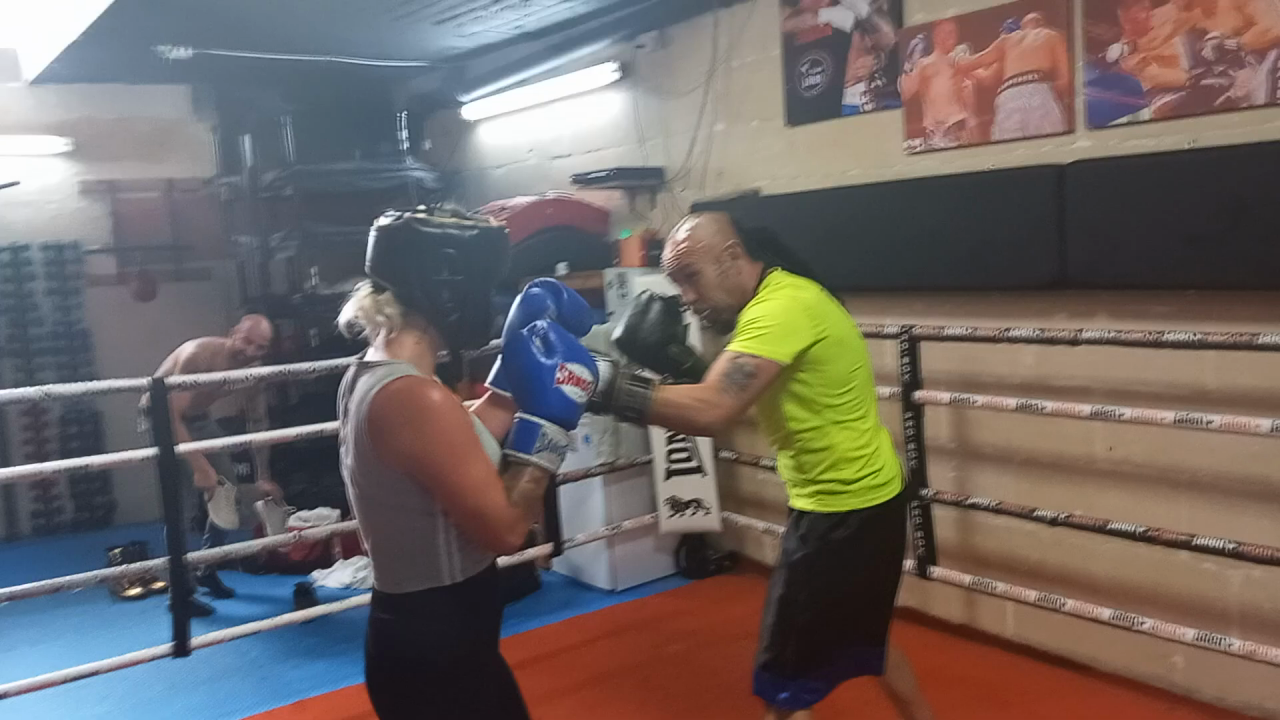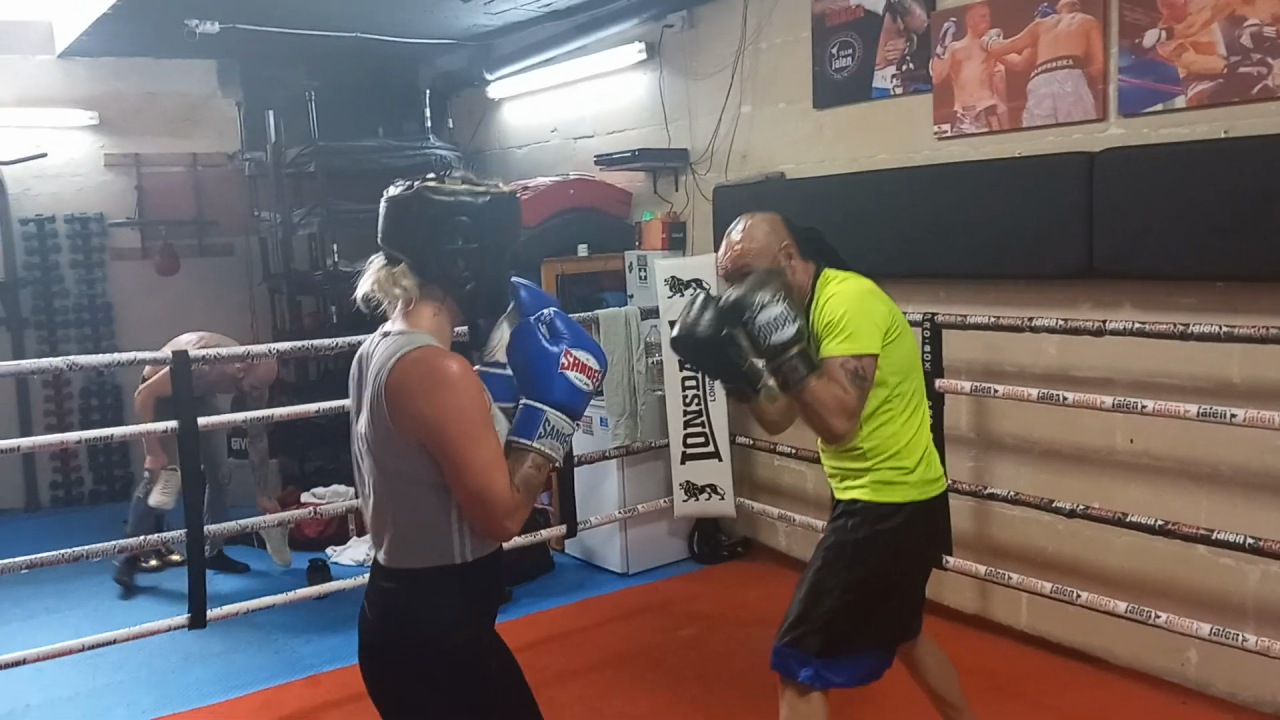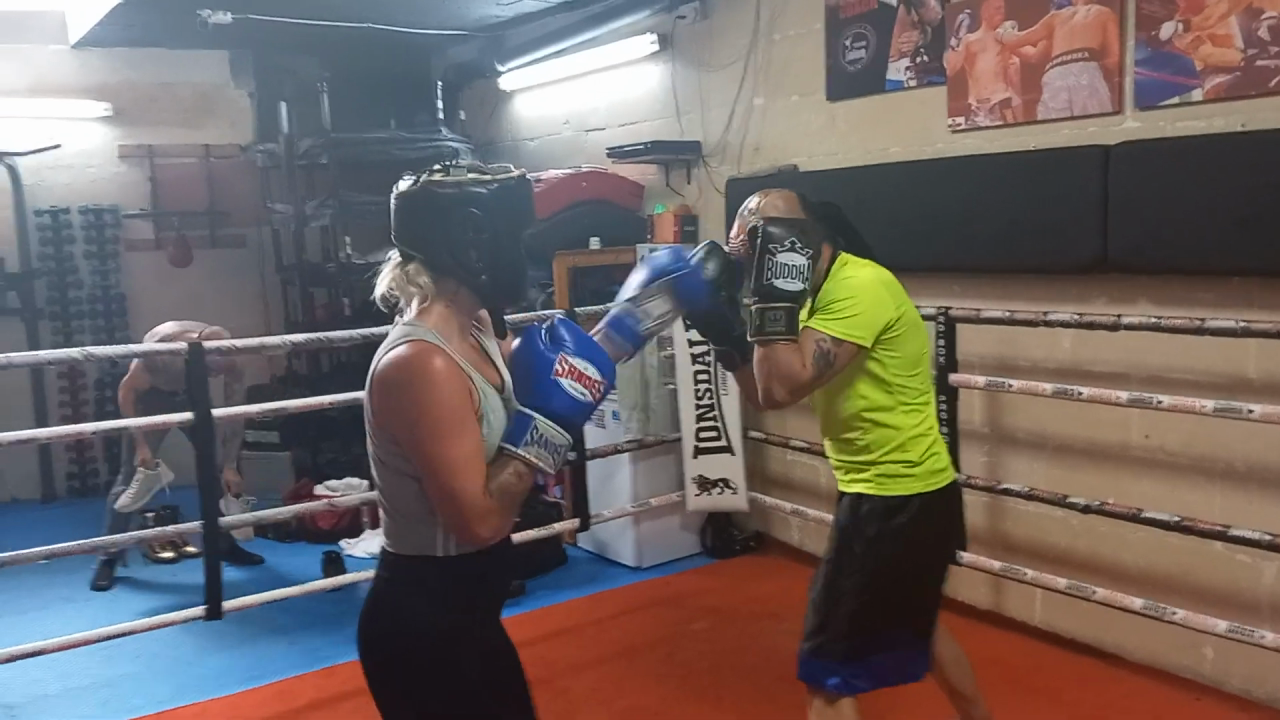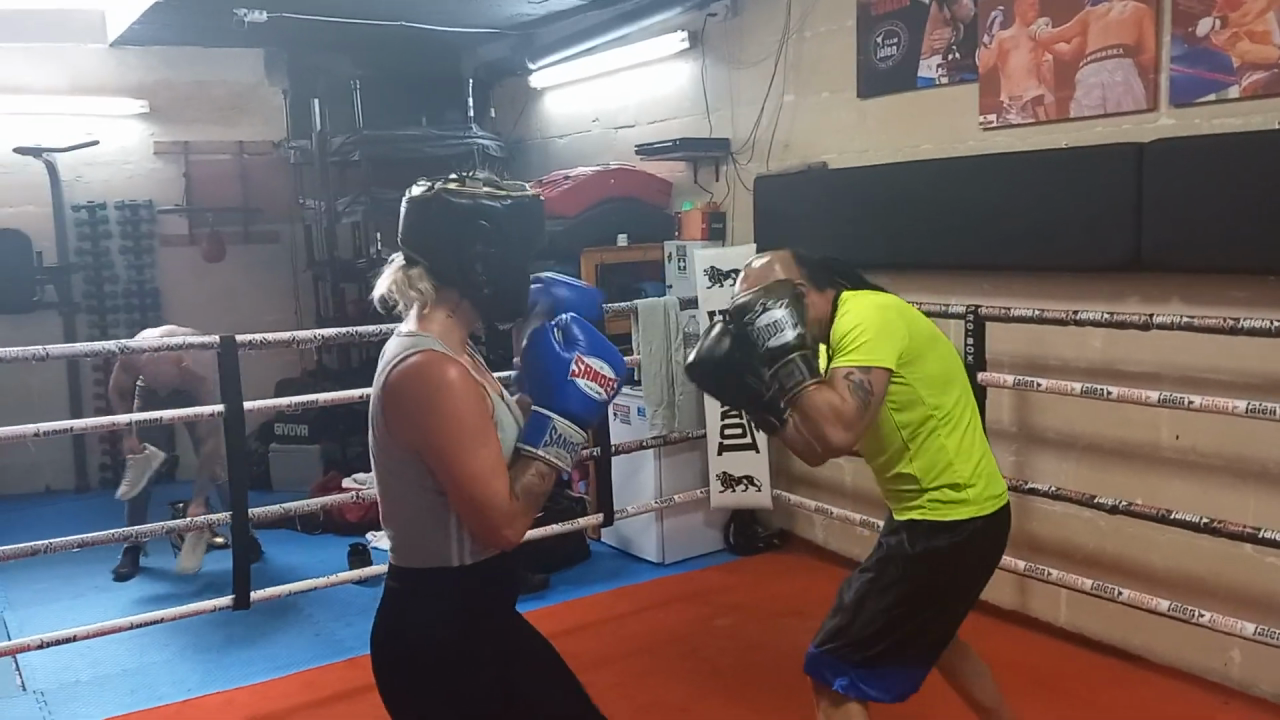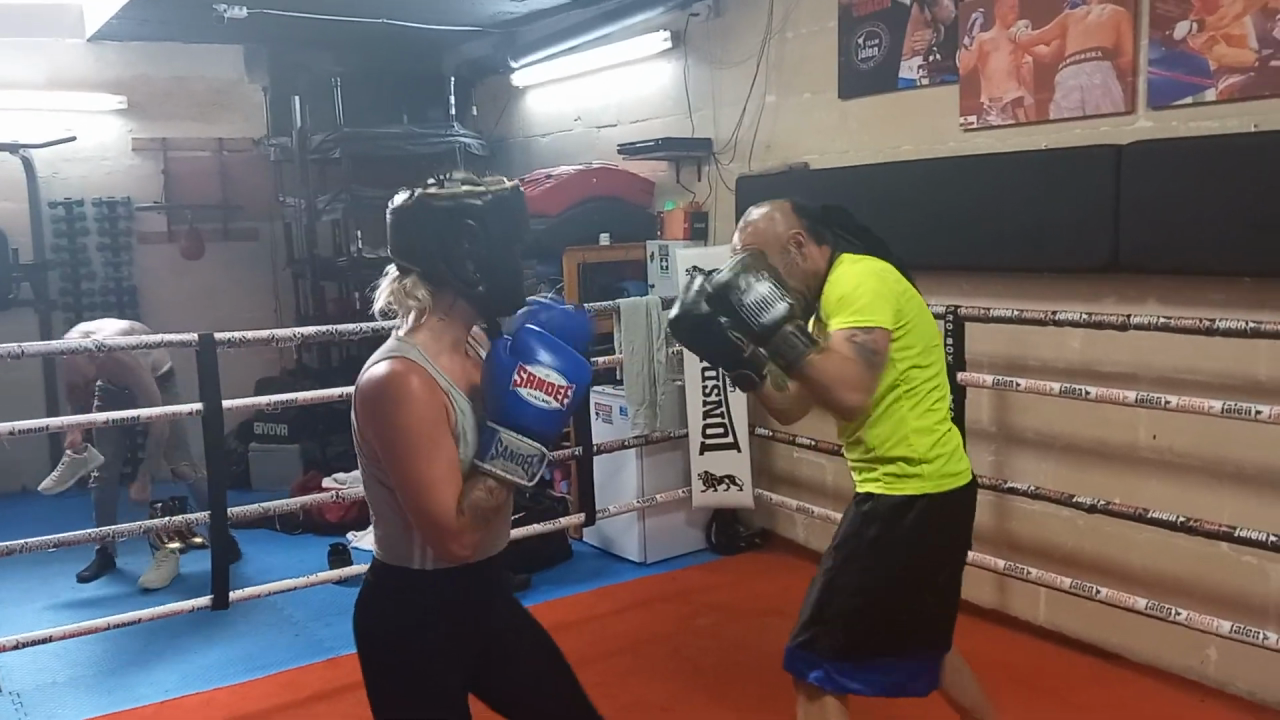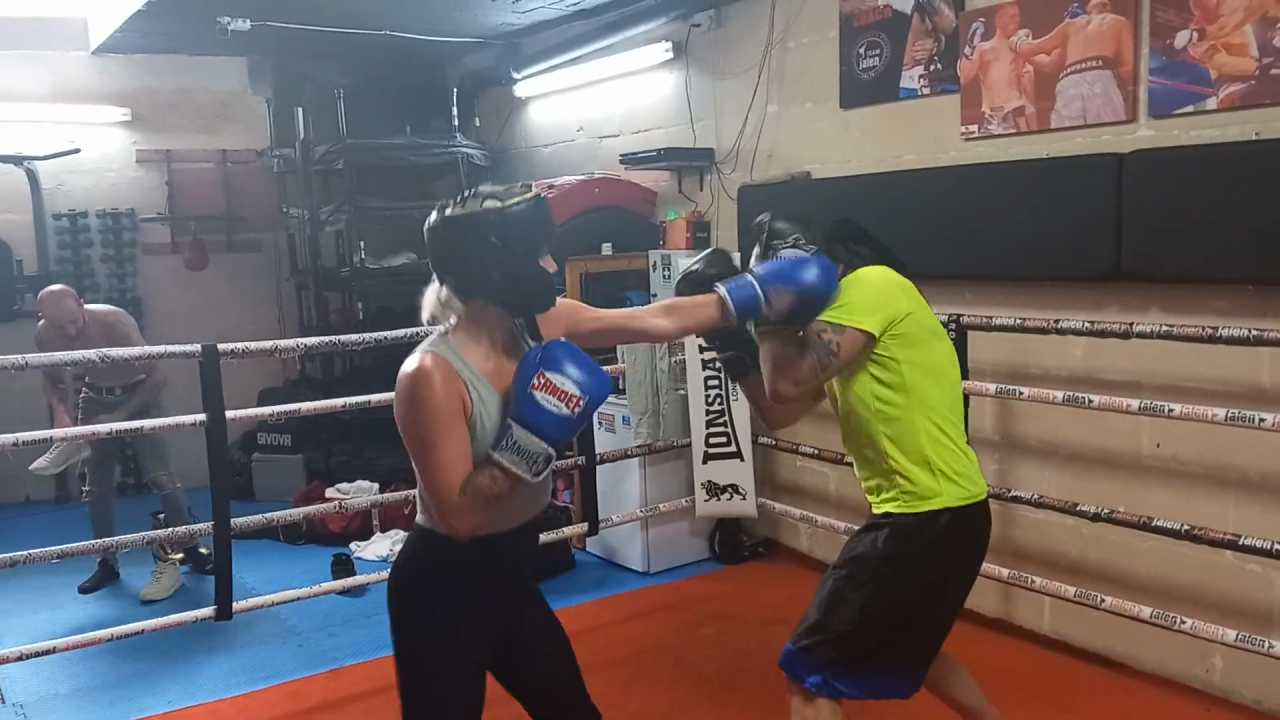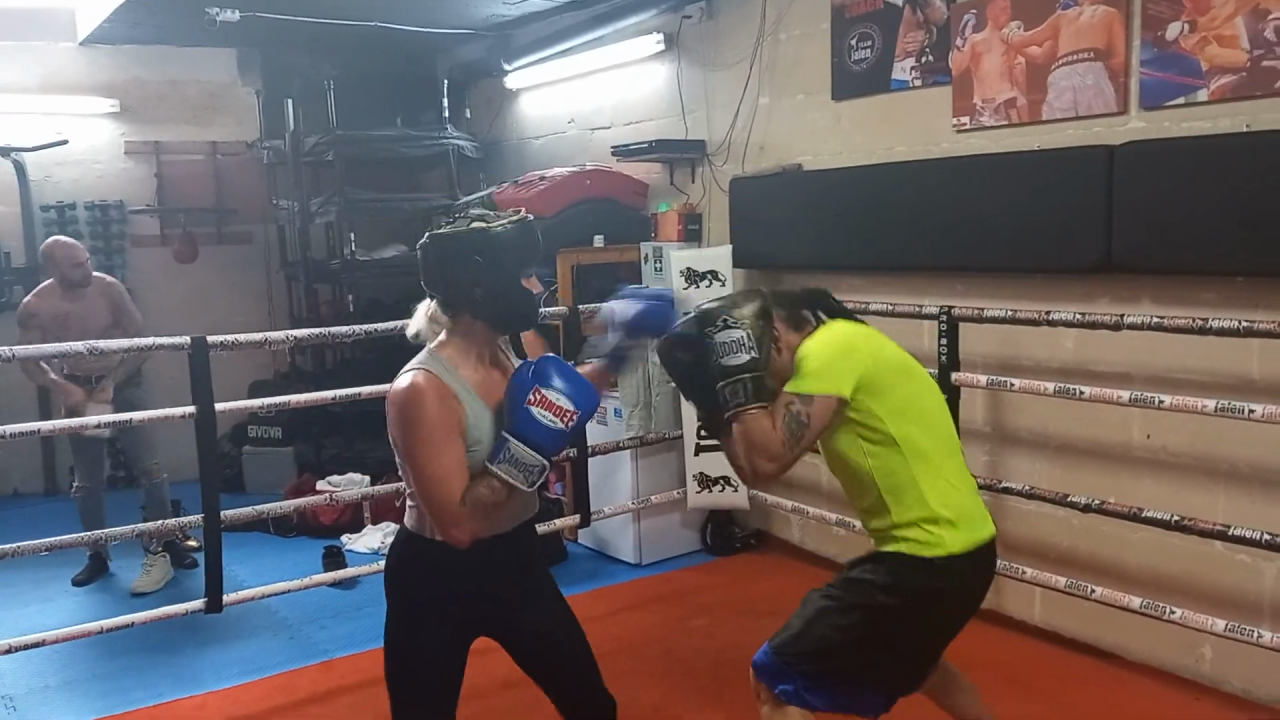
dt=0.3s
person 1, frame 1
left shoulder: (368, 376)
right shoulder: (416, 397)
right elbow: (505, 530)
left wrist: (519, 374)
right wrist: (549, 419)
left hip: (412, 632)
right hip: (437, 651)
person 1, frame 2
left shoulder: (382, 349)
right shoulder: (435, 369)
right elbow: (503, 514)
left wrist: (500, 372)
right wrist: (552, 405)
left hip: (410, 609)
right hip: (435, 626)
person 1, frame 3
left shoulder: (469, 327)
right shoulder: (418, 364)
left elbow: (530, 377)
right elbow: (480, 520)
left wrist: (631, 322)
right wrist: (548, 416)
right hip: (421, 619)
person 1, frame 4
left shoulder: (444, 348)
right shoulder: (431, 373)
left elbow: (495, 443)
right elbow: (503, 523)
left wrist: (544, 373)
right wrist: (563, 414)
left hip: (482, 614)
right hip: (435, 631)
person 1, frame 5
left shoulder: (475, 339)
right shoulder: (399, 381)
right elbow: (457, 537)
left wrist: (548, 364)
right wrist: (520, 431)
left hip: (483, 595)
right hip: (414, 616)
person 1, frame 6
left shoulder: (535, 327)
right shoulder: (431, 374)
left elbow: (655, 321)
right elbow: (456, 517)
left wrist: (757, 295)
right wrist: (531, 434)
left hip: (507, 573)
right hip: (442, 586)
person 1, frame 7
left shoulder: (502, 346)
right shoulder: (420, 391)
left elbow: (574, 391)
right elbow: (458, 525)
left wrist: (621, 349)
right wrist: (530, 445)
left hip: (510, 562)
right hip: (430, 577)
person 2, frame 1
left shoulder: (783, 308)
right shoulder: (771, 301)
left elbow: (708, 411)
right elbow: (724, 405)
left wrist: (609, 386)
right wrist: (663, 352)
left hip: (845, 513)
right hip: (862, 505)
right knee: (858, 634)
person 2, frame 2
left shoulder: (849, 300)
right shoulder: (808, 309)
left elbow: (837, 421)
right elbow: (778, 417)
left wrist: (781, 344)
right wrist: (730, 367)
left hip: (888, 506)
right hip: (902, 500)
left knee: (800, 665)
right knee: (897, 629)
person 2, frame 3
left shoulder: (860, 285)
right shoulder: (828, 290)
left elbow: (783, 386)
right elbow: (765, 394)
left wrist: (779, 289)
right wrist: (725, 329)
left hip: (896, 500)
right hip: (912, 494)
left knee: (828, 670)
right knee: (911, 623)
person 2, frame 4
left shoulder: (868, 317)
right shoulder: (844, 331)
left elbow: (839, 432)
right elbow: (815, 448)
left wrist: (783, 348)
right wrist: (751, 391)
left hip: (948, 520)
right hip: (964, 513)
left knee: (835, 672)
right knee: (929, 632)
person 2, frame 5
left shoulder: (860, 278)
right shoulder: (831, 296)
left elbow: (851, 395)
right elbow: (788, 403)
left wrist: (776, 320)
right wrist: (733, 353)
left hip: (907, 503)
right hip: (937, 498)
left knee: (814, 668)
right knee: (919, 645)
person 2, frame 6
left shoulder: (869, 285)
right shoulder: (848, 304)
left elbow: (790, 384)
right elbow: (778, 411)
right wrist: (730, 337)
left hip: (924, 519)
right hip: (949, 515)
left knee: (809, 672)
right knee: (912, 649)
person 2, frame 7
left shoulder: (831, 345)
left elbow: (765, 461)
right elbow: (757, 462)
left wrist: (733, 368)
right wrist: (705, 395)
left hip: (927, 559)
right hip: (962, 551)
left knee: (776, 681)
right knee: (906, 655)
person 3, frame 1
right shoulder: (200, 357)
left elbow: (257, 422)
right elbow: (169, 415)
left wrist: (263, 476)
right wrist: (198, 466)
left hip: (199, 419)
left knee: (224, 491)
right knee: (184, 507)
left ankle: (205, 572)
person 3, frame 2
left shoulder: (254, 385)
right shoulder: (200, 362)
left elbow: (257, 438)
right elbow: (144, 395)
left wrist: (265, 495)
right wrist: (153, 451)
left hip: (200, 397)
right hip: (159, 396)
left knee: (220, 474)
right knee: (158, 472)
left ankle: (213, 552)
right ankle: (131, 557)
person 3, frame 3
left shoulder: (230, 363)
right elbow: (126, 392)
left wrist: (230, 466)
right wrist: (140, 444)
left hip: (191, 395)
right hip: (150, 395)
left knee: (218, 467)
right knee: (133, 474)
left ankle: (226, 544)
right ankle: (109, 558)
person 3, frame 4
left shoulder: (201, 373)
right shoulder: (133, 355)
left elbow: (210, 439)
right elbow: (117, 389)
left wrist: (198, 501)
right wrist: (128, 434)
left hip: (197, 392)
right hip: (150, 388)
left knee: (217, 466)
right knee: (138, 465)
right ankle: (132, 547)
person 3, frame 5
left shoulder: (128, 359)
right shoulder: (72, 351)
left elbow: (160, 425)
right elbow: (74, 388)
left wrist: (144, 481)
right wrist: (76, 430)
left hip: (156, 382)
right hip: (112, 389)
left knee: (183, 465)
right knee: (103, 472)
right ankle: (106, 552)
person 3, frame 6
left shoulder: (114, 323)
right shoulder: (45, 335)
left elbow: (156, 376)
right elbow: (54, 381)
left wrist: (119, 417)
right wrist: (61, 412)
left hip: (138, 393)
right hip: (95, 397)
left knee: (160, 476)
right knee: (96, 486)
left ankle: (190, 549)
right ankle: (107, 563)
person 3, frame 7
left shoulder: (108, 288)
right shoulder: (34, 307)
left elbow: (140, 342)
right elbow: (28, 362)
left wrist: (111, 382)
right wrist: (62, 387)
left hip: (122, 384)
right hip: (77, 392)
left knee: (147, 466)
right knee: (87, 479)
left ankle: (167, 543)
right ankle: (98, 555)
